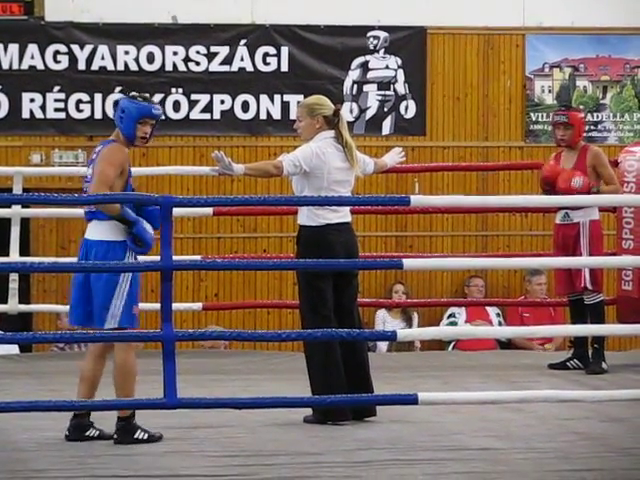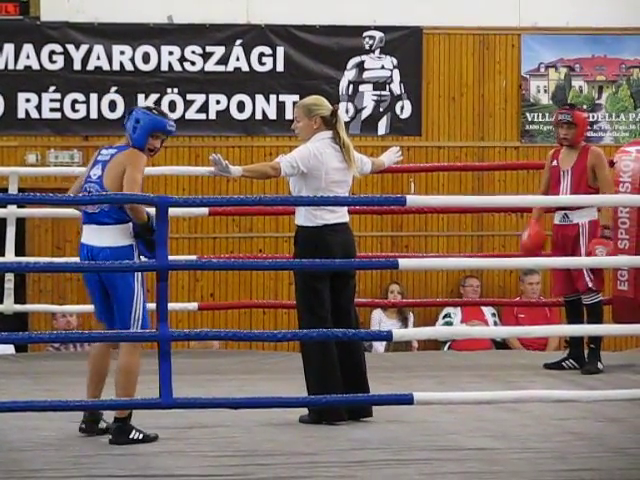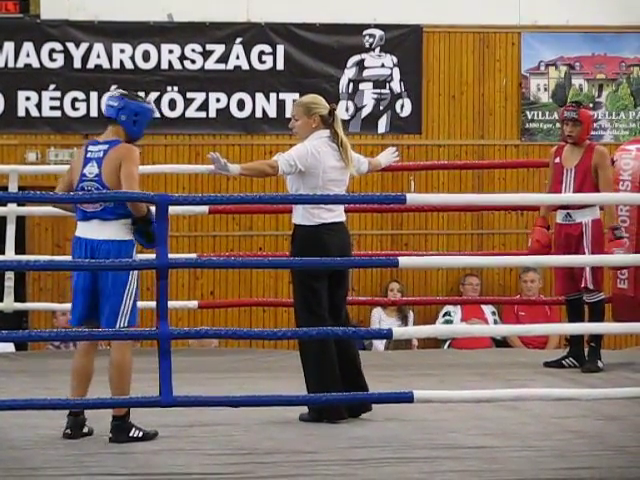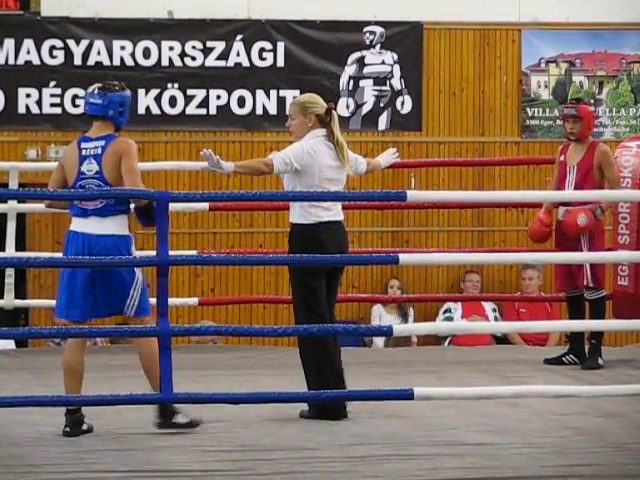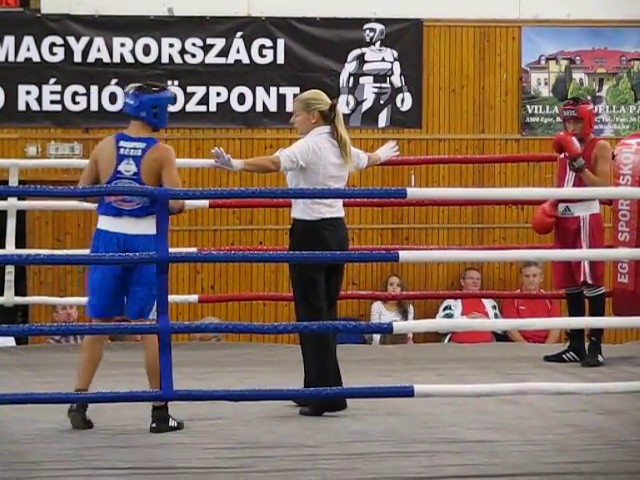
dt=0.4s
person 1, frame 1
left shoulder: (103, 151)
right shoulder: (118, 151)
right elbow: (97, 193)
left wrist: (131, 209)
right wrist: (131, 220)
left hip: (91, 246)
right hip: (113, 248)
left knee: (102, 340)
right knee: (123, 337)
left ankle: (81, 422)
right ankle: (125, 424)
person 1, frame 2
left shoulder: (100, 155)
right shoulder: (134, 157)
left elbow: (71, 198)
right elbow: (132, 201)
right wrist: (148, 229)
left hip: (88, 247)
right hip: (118, 250)
left knee: (109, 332)
right knee: (132, 338)
left ankle: (92, 415)
right ankle: (122, 425)
person 1, frame 3
left shoulder: (83, 153)
right shoulder: (127, 151)
left elbow: (60, 199)
right elbow: (131, 197)
right wrist: (147, 223)
left hip: (83, 244)
right hip: (116, 246)
left knee: (87, 334)
right knee: (122, 336)
left ankle: (75, 419)
right ankle: (121, 422)
person 1, frame 4
left shoulder: (71, 150)
right shoulder: (123, 146)
left elbow: (51, 199)
right elbow: (136, 192)
right wrist: (150, 208)
left hip: (78, 240)
right hip: (114, 242)
left knee: (75, 330)
right knee: (142, 323)
left ankle: (73, 416)
right ankle: (165, 409)
person 1, frame 5
left shoulder: (105, 146)
right shoulder: (161, 152)
left elbow: (81, 192)
right elbow: (176, 204)
right wrist: (156, 197)
left hip: (107, 238)
right hip: (144, 242)
left knee: (99, 324)
left ankle: (79, 402)
right ankle: (160, 413)
person 2, frame 1
left shoulder: (312, 151)
right shoulder: (347, 151)
left elbow: (276, 167)
right elbow: (374, 165)
left wrist: (238, 168)
right wrist: (390, 160)
left hip: (317, 239)
right hip: (345, 238)
left knee: (319, 322)
right knee: (347, 318)
left ankle: (331, 407)
right ankle: (359, 402)
person 2, frame 2
left shoulder: (310, 152)
right shoulder: (345, 152)
left elbow: (273, 169)
right elbow: (372, 164)
left wrist: (235, 171)
right wrist: (389, 159)
left hip: (315, 240)
right hip: (343, 238)
left knee: (316, 323)
right knee: (344, 319)
left ankle: (327, 408)
right ankle: (356, 403)
person 2, frame 3
left shoulder: (308, 150)
right shoulder: (341, 150)
left elbow: (271, 167)
right elbow: (368, 164)
left wrist: (233, 169)
right wrist: (384, 159)
left hip: (312, 238)
right hip: (338, 237)
left knee: (313, 321)
right knee: (337, 318)
left ankle: (327, 406)
right ankle: (354, 397)
person 2, frame 4
left shoulder: (304, 149)
right shoulder: (339, 150)
left elbow: (266, 165)
right elbow: (368, 165)
left wrist: (227, 166)
right wrist: (385, 159)
left hip: (310, 237)
right hip: (336, 236)
left knee: (312, 319)
right knee: (324, 314)
left ankle: (327, 403)
right ankle: (332, 392)
person 2, frame 5
left shoulder: (309, 145)
right shoulder: (341, 146)
left elbow: (274, 163)
right elbow: (368, 159)
left wrist: (236, 164)
right wrist: (385, 154)
left hip: (311, 233)
right hip: (337, 232)
left knee: (311, 314)
right knee: (325, 311)
left ankle: (325, 394)
right ankle: (320, 390)
person 3, frame 1
left shoulder: (593, 154)
right shoulder: (555, 158)
left elbow: (615, 188)
left wrist: (589, 188)
right wrist: (548, 187)
left hip: (586, 225)
right hip: (562, 225)
left knee: (590, 288)
right knee: (571, 291)
left ankle: (598, 354)
right ankle: (579, 353)
person 3, frame 2
left shoulder: (593, 154)
right shoulder: (553, 156)
left elbow: (607, 194)
right elbow: (544, 193)
left wrist: (605, 232)
right wrist: (534, 224)
left hip: (585, 225)
right hip: (560, 226)
left knee: (590, 289)
right knee: (568, 291)
left ankle: (594, 354)
right ankle: (575, 354)
person 3, frame 3
left shoulder: (597, 153)
right shoulder: (556, 153)
left elbow: (608, 195)
left wrist: (614, 232)
right wrist: (540, 225)
left hip: (588, 224)
right hip: (562, 224)
left knee: (592, 288)
right knee: (569, 290)
left ankle: (595, 352)
right ankle: (575, 352)
person 3, frame 4
left shoulder: (600, 151)
right shoulder: (562, 151)
left elbow: (615, 190)
left wrist: (594, 211)
right wrist: (544, 211)
left hip: (588, 224)
right hip: (564, 222)
left knee: (592, 284)
right knee: (570, 286)
left ankle: (595, 349)
right ankle: (576, 348)
person 3, frame 5
left shoulder: (600, 147)
right shoulder: (564, 147)
left elbow: (602, 186)
left wrist: (577, 160)
right wrist: (550, 206)
left hip: (587, 218)
right hip: (564, 218)
left knee: (591, 281)
right knee: (570, 283)
left ankle: (595, 346)
right ankle: (575, 345)
